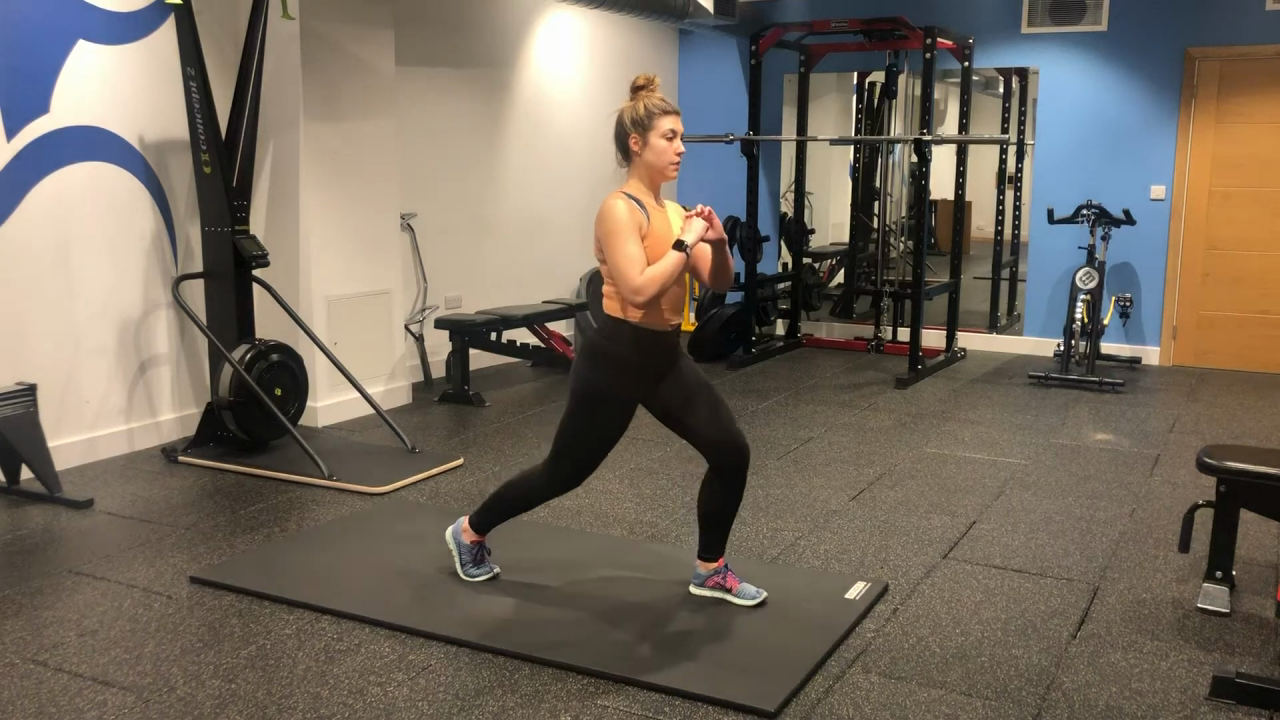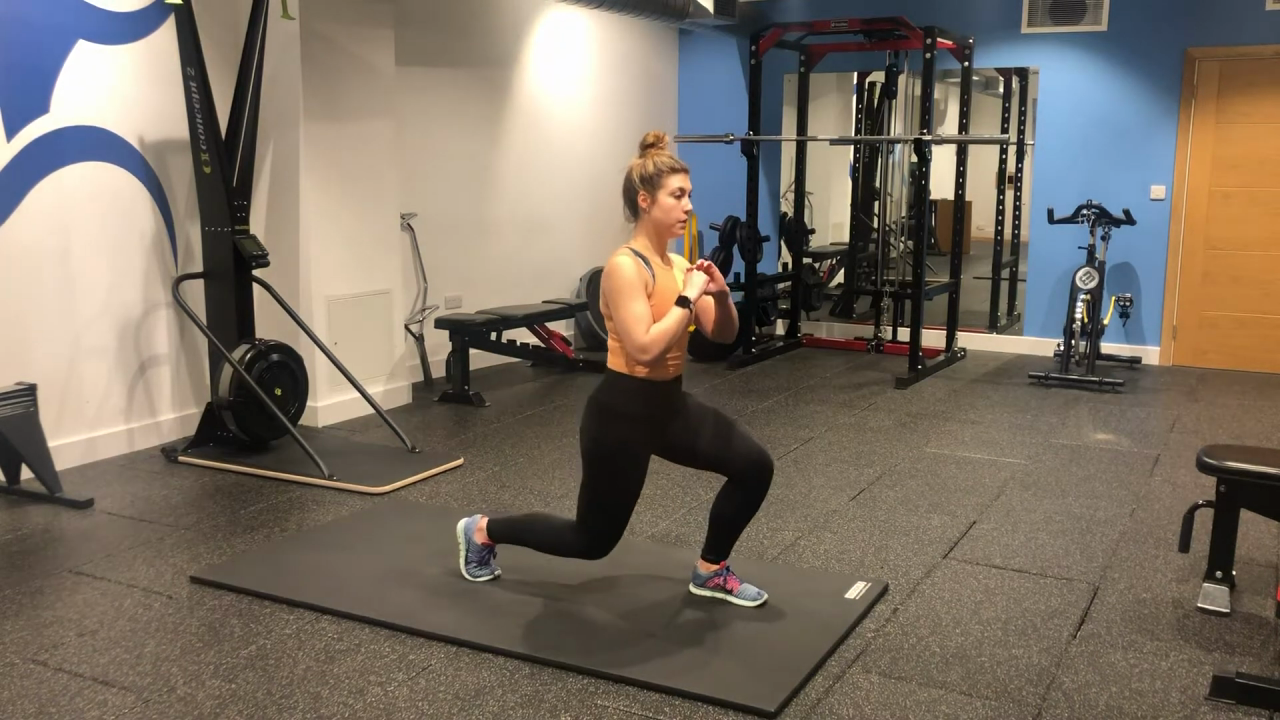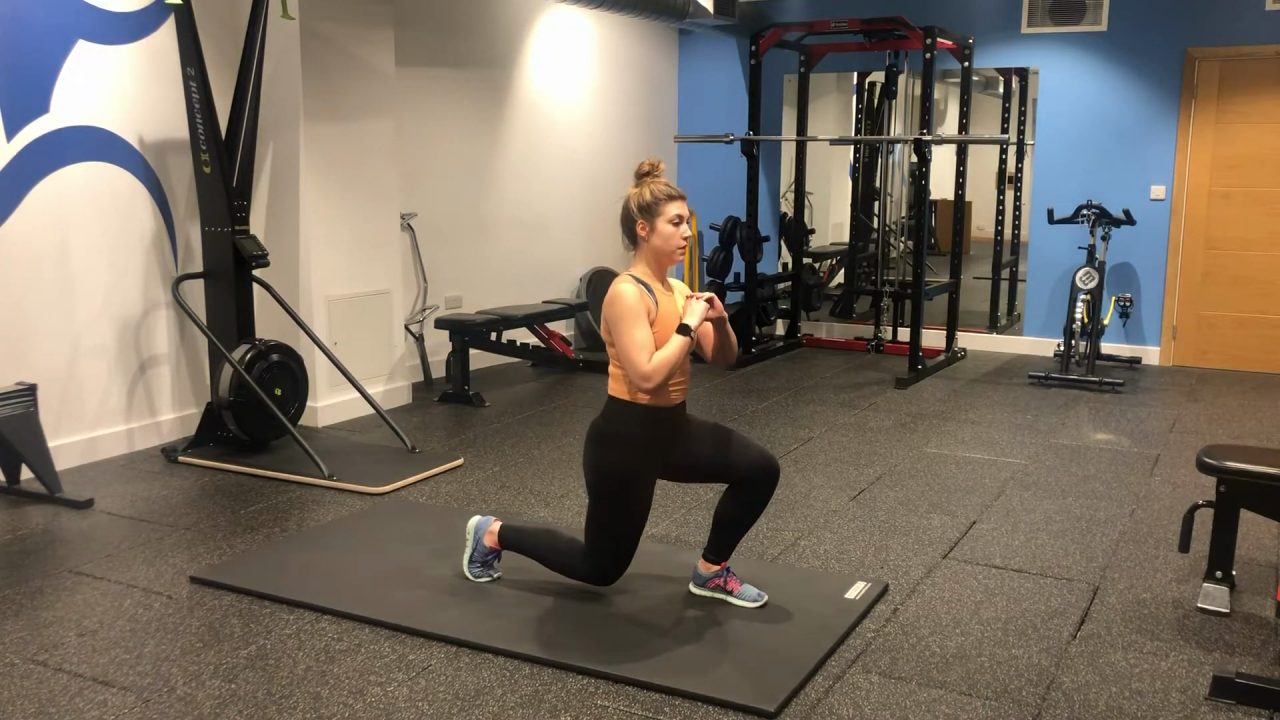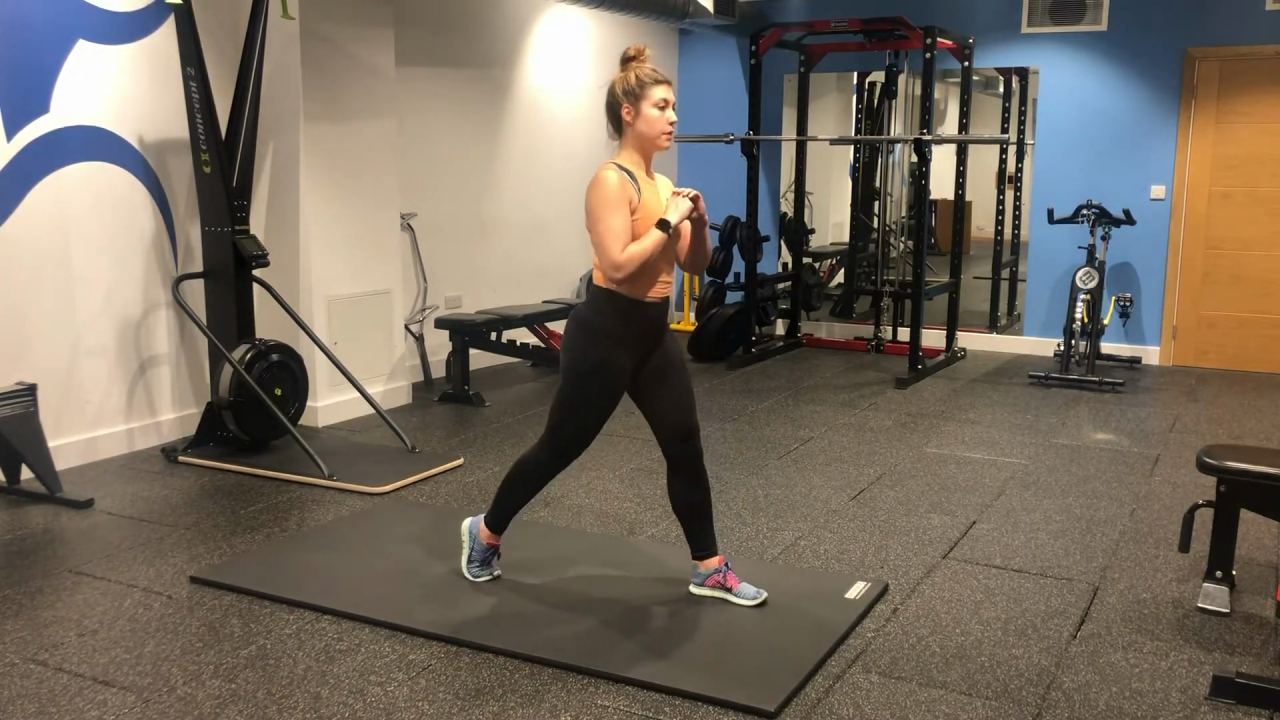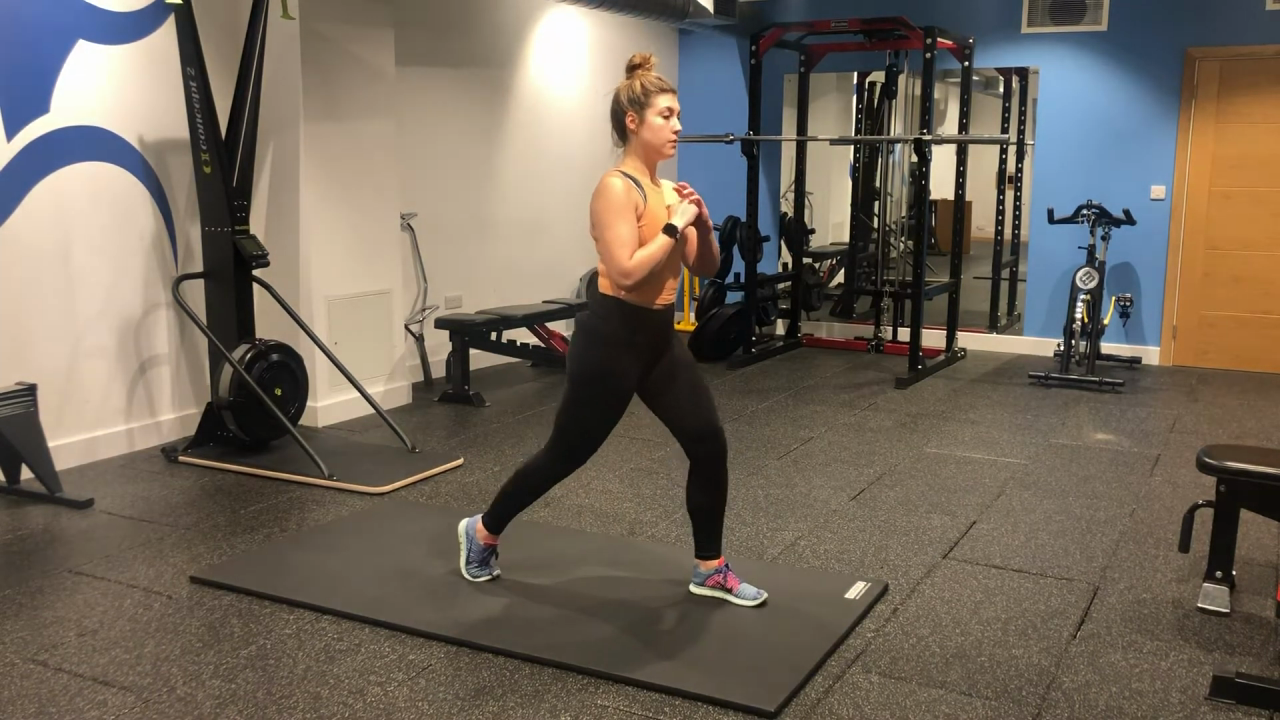
dt=1s
person 1, frame 1
left shoulder: (673, 211)
right shoulder: (619, 209)
left elbow: (719, 283)
right elbow: (638, 289)
left wrist: (717, 243)
right wrist: (686, 243)
left hip: (665, 356)
right hip: (615, 358)
left knee: (731, 452)
right knee: (564, 472)
left ankle: (710, 570)
right ankle: (469, 532)
person 1, frame 2
left shoulder: (676, 264)
right shoulder: (625, 267)
left elbow: (724, 335)
right elbow: (645, 348)
left wrist: (720, 294)
right wrist: (688, 297)
left hip: (669, 403)
right hip: (622, 410)
left knee: (755, 466)
right knee: (594, 538)
left ankle: (711, 571)
right ankle: (482, 532)
person 1, frame 3
left shoulder: (676, 289)
right shoulder: (627, 295)
left elbow: (723, 358)
right elbow: (645, 377)
left wrist: (719, 320)
right wrist: (688, 325)
left hip: (672, 426)
right hip: (625, 437)
left knee: (761, 469)
right knee: (603, 567)
left ankle: (711, 571)
right ankle: (492, 533)
person 1, frame 4
left shoulder: (662, 184)
right shoulder: (611, 181)
left elbow: (694, 265)
right elbow: (617, 265)
left wrist: (697, 221)
right wrist: (668, 221)
left hip: (653, 332)
right hip: (605, 332)
left knee: (685, 447)
right knee: (560, 448)
left ankle: (709, 569)
right ankle: (485, 532)
person 1, frame 5
left shoulder: (665, 189)
right shoulder: (617, 189)
left elbow: (706, 270)
right elbow: (625, 273)
left wrist: (701, 224)
right wrist: (675, 226)
left hip: (660, 339)
right hip: (611, 339)
left knee: (709, 445)
right knee: (566, 453)
left ankle: (710, 569)
right ankle: (482, 532)
